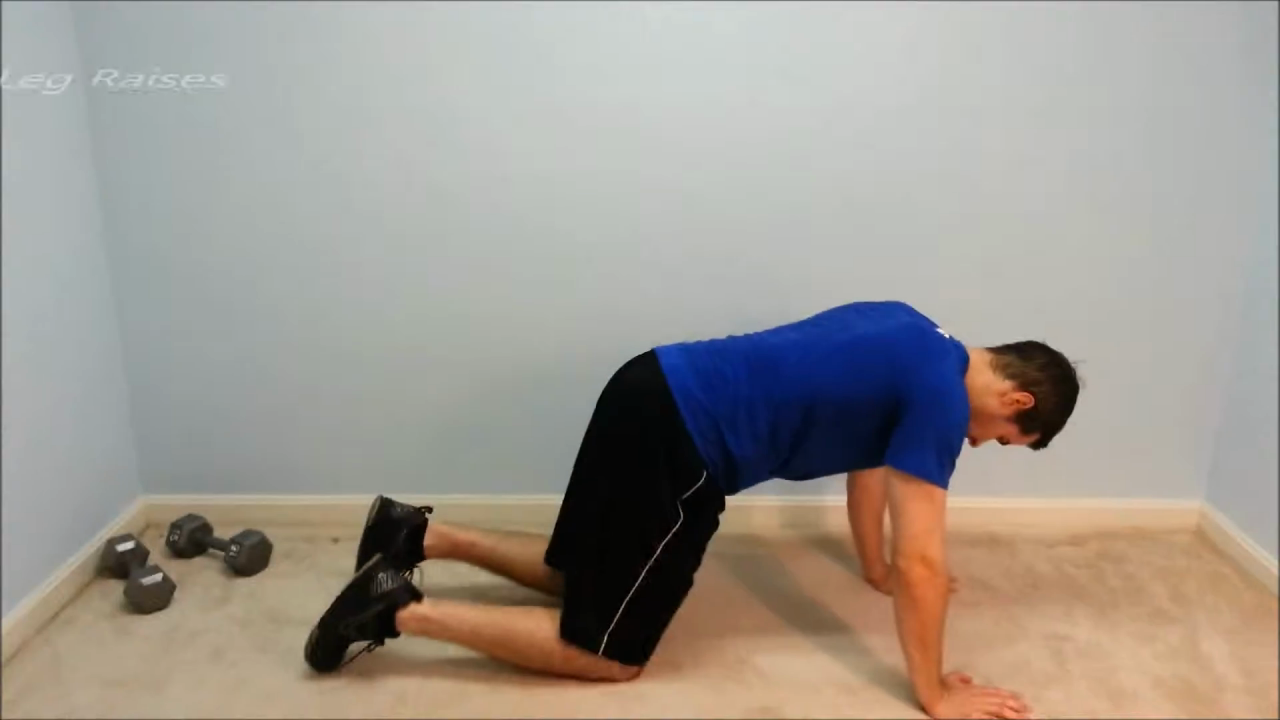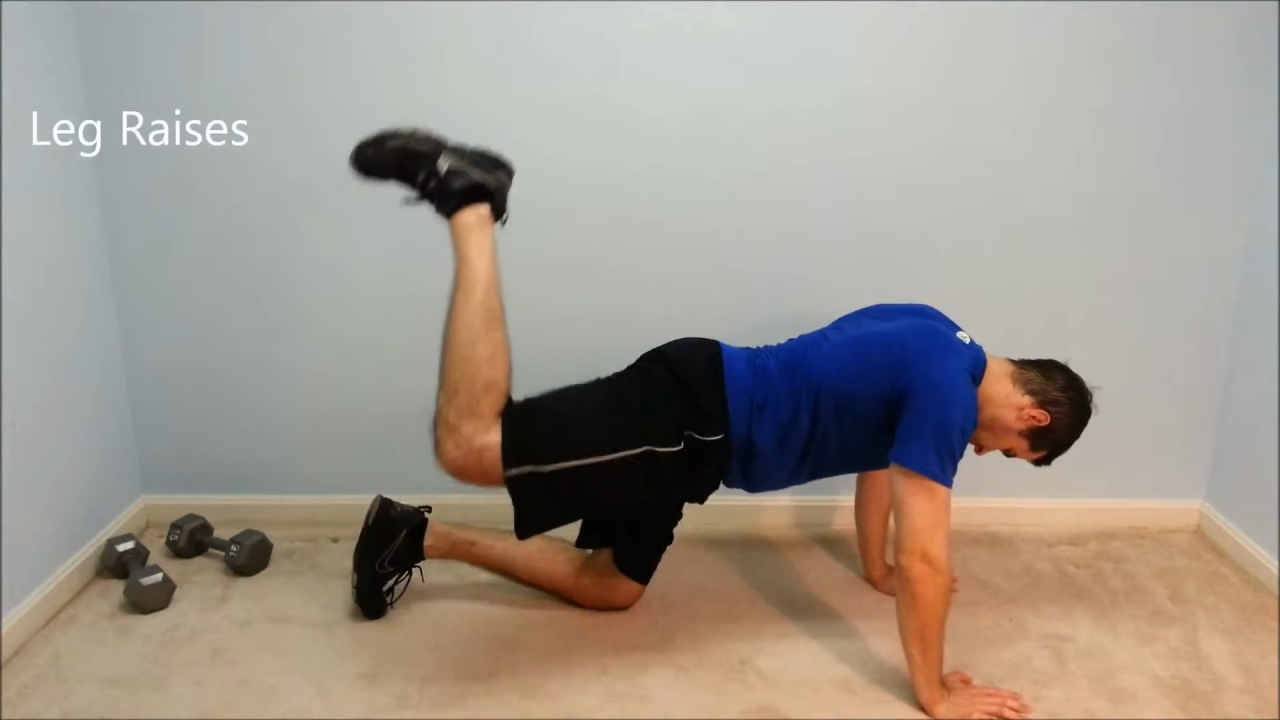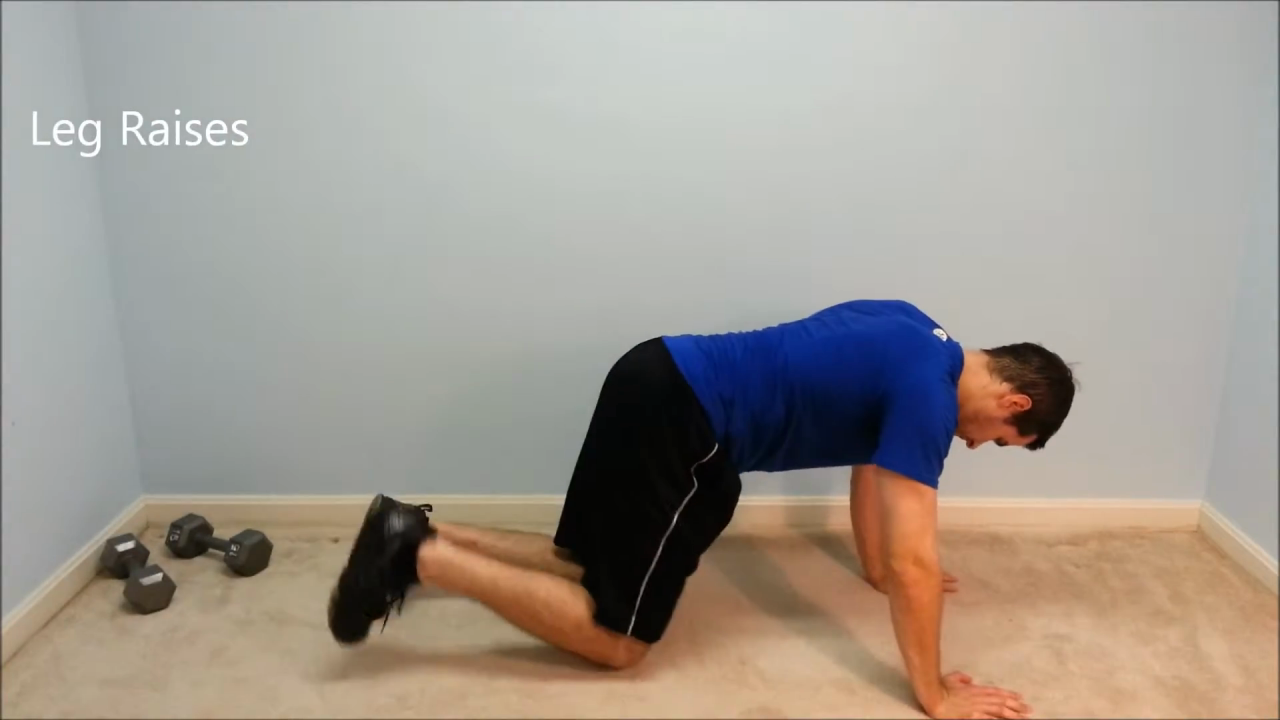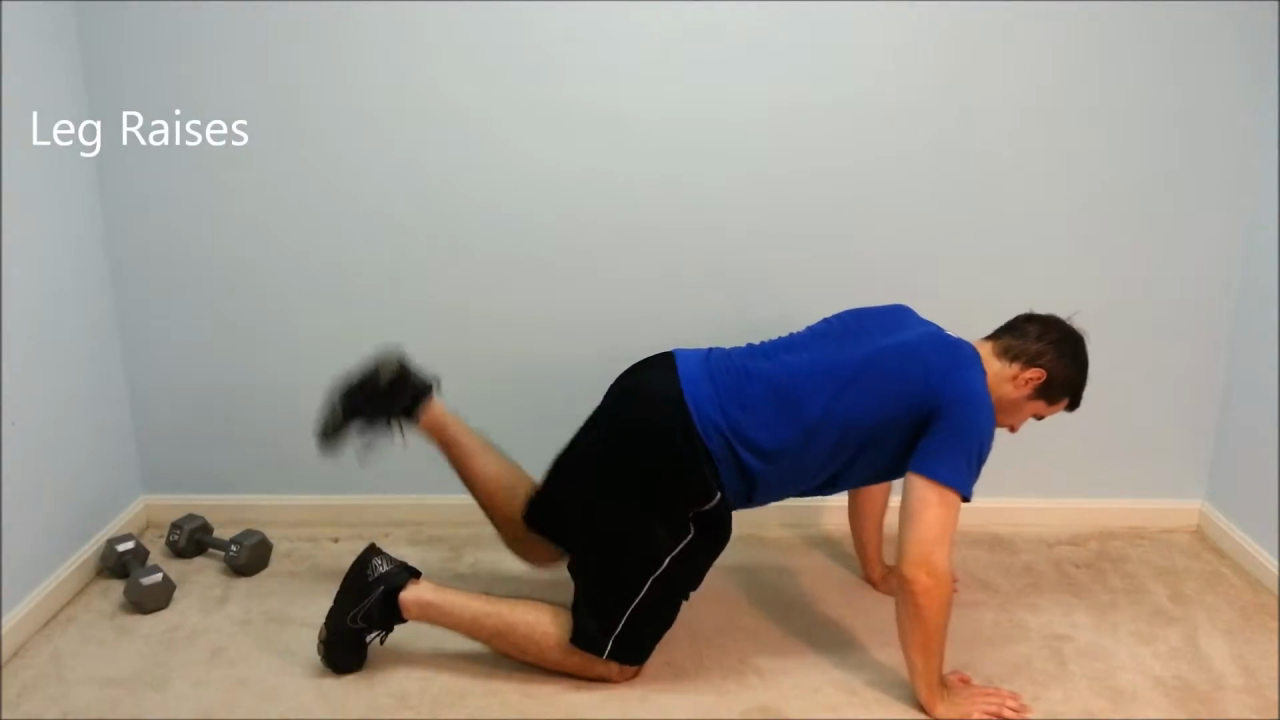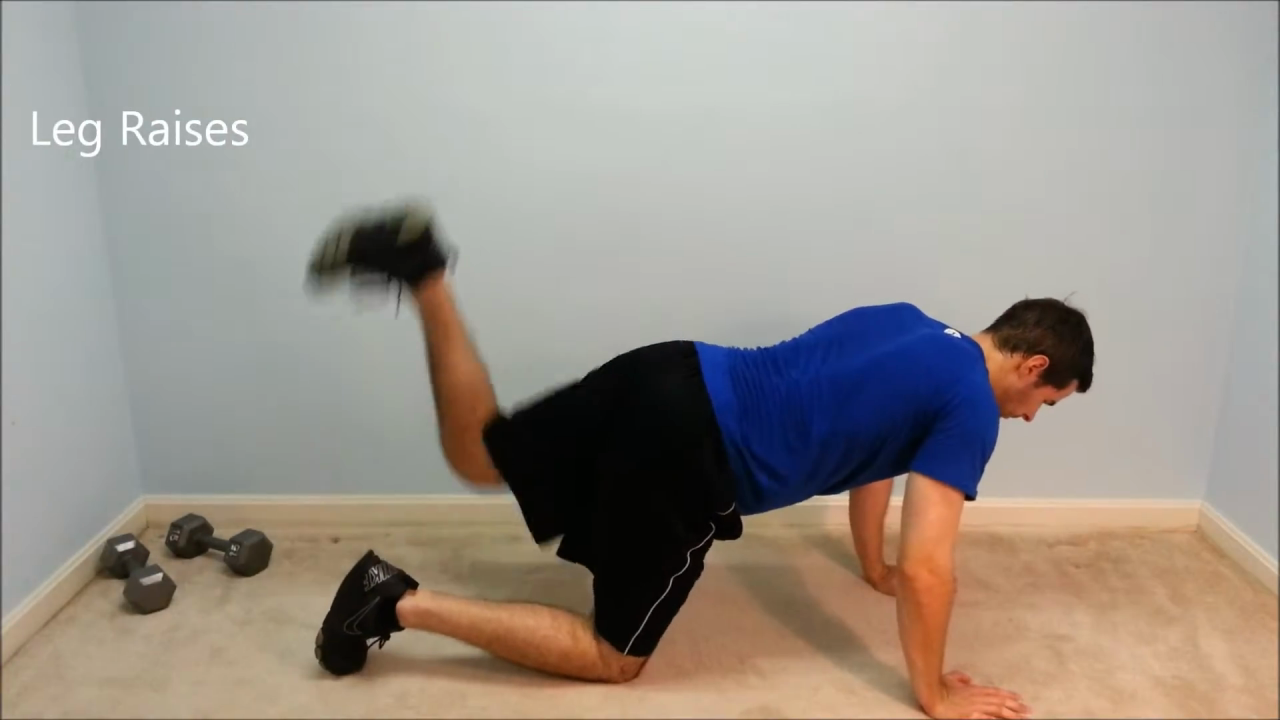
dt=0.7s
person 1, frame 1
left shoulder: (915, 346)
right shoulder: (940, 394)
left elbow: (868, 452)
right elbow: (922, 564)
left wrist: (875, 566)
left hip: (656, 397)
right hip: (673, 442)
left knee: (588, 573)
right knee: (606, 651)
left ankle: (424, 535)
right ankle: (404, 609)
person 1, frame 2
left shoulder: (933, 344)
right shoulder: (949, 394)
left elbow: (879, 452)
right elbow: (923, 562)
left wrist: (872, 566)
left hip: (693, 416)
right hip: (688, 413)
left knee: (607, 587)
right knee: (469, 444)
left ankle: (420, 536)
right ankle: (472, 206)
person 1, frame 3
left shoulder: (916, 336)
right shoulder: (927, 392)
left elbow: (868, 452)
right elbow: (913, 561)
left wrist: (875, 565)
left hip: (662, 382)
right hip: (674, 420)
left knee: (588, 568)
right knee: (613, 639)
left ankle: (422, 536)
right ankle: (424, 553)
person 1, frame 4
left shoulder: (914, 333)
right shoulder: (966, 406)
right elbow: (923, 573)
left wrist: (872, 566)
left hip: (667, 389)
right hip: (680, 453)
left knee: (535, 534)
right knee: (604, 653)
left ankle: (414, 399)
right ankle: (405, 595)
person 1, frame 5
left shoulder: (913, 327)
right shoulder: (970, 409)
right elbow: (927, 571)
left wrist: (873, 565)
left hip: (672, 377)
right hip: (686, 455)
left knee: (476, 451)
right knee: (613, 656)
left ankle: (425, 267)
right ankle: (404, 601)
